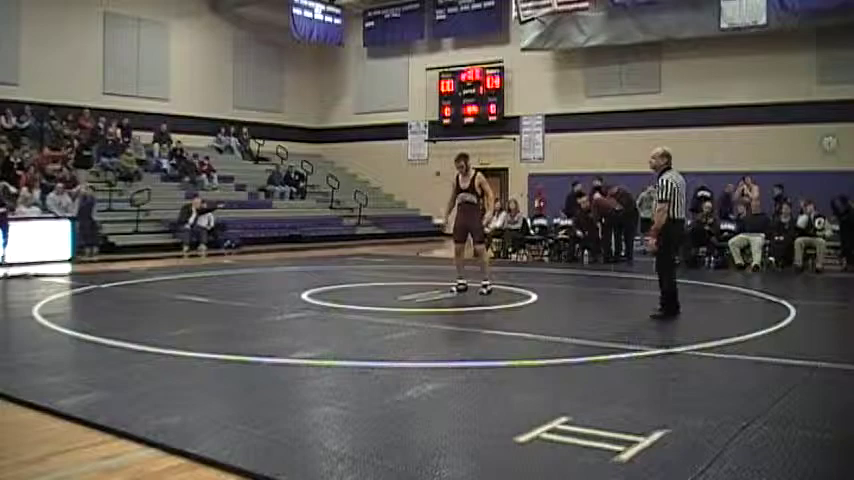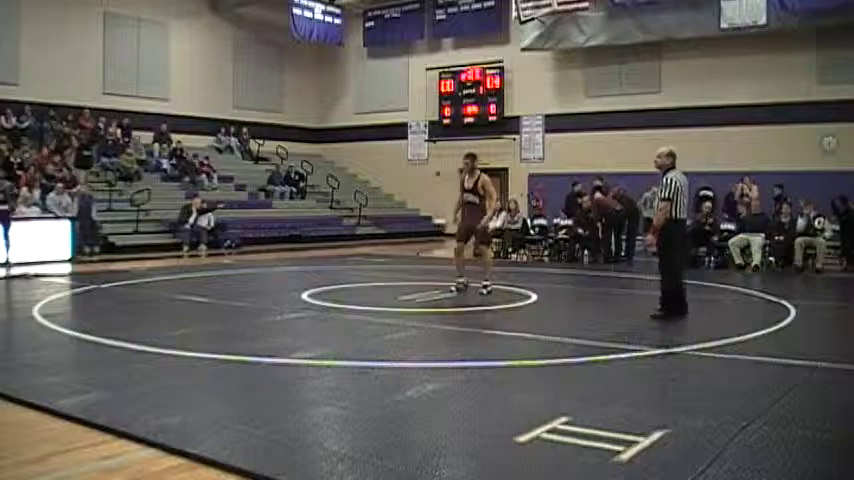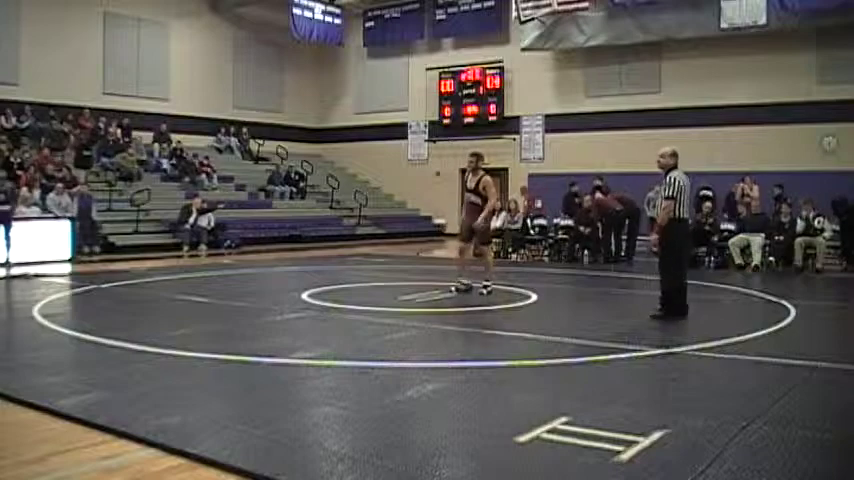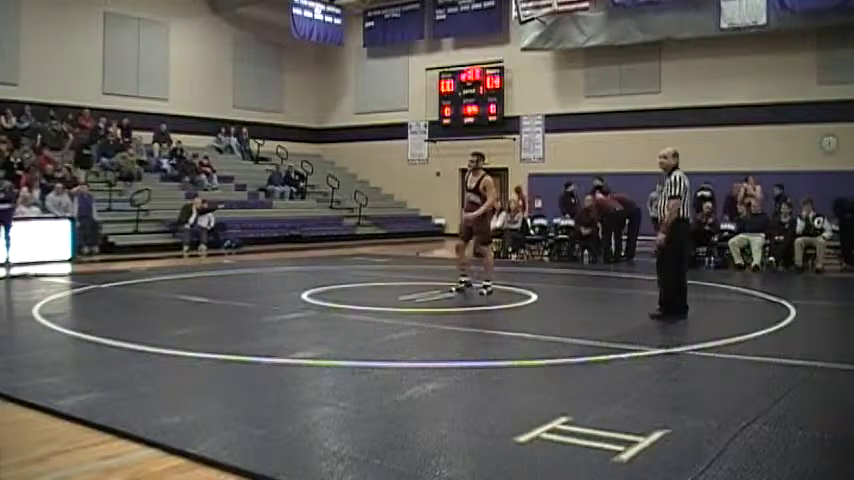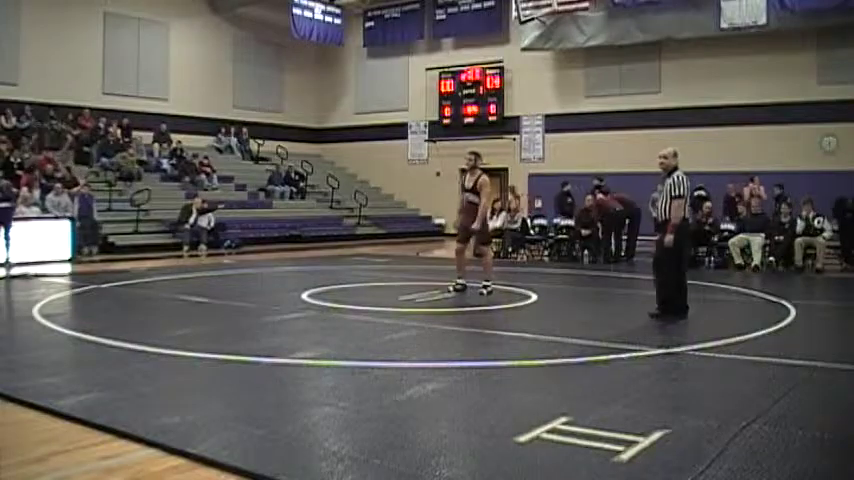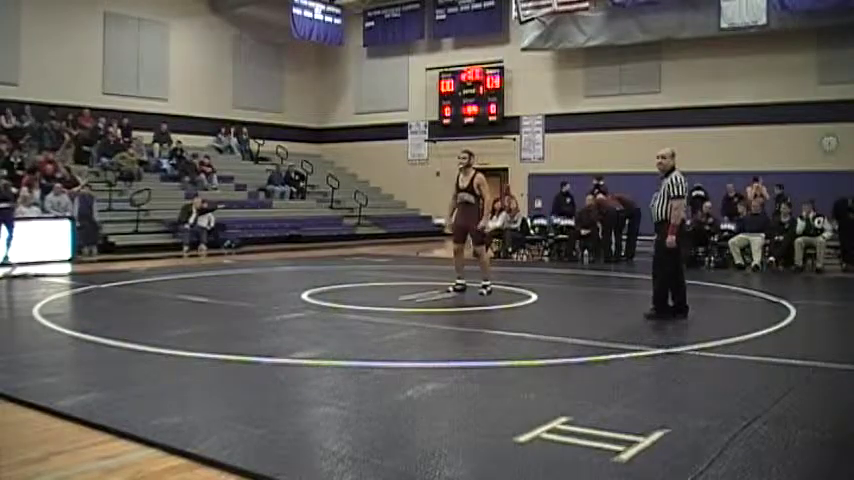
dt=0.2s
person 1, frame 1
left shoulder: (665, 180)
right shoulder: (676, 176)
left elbow: (662, 210)
left wrist: (654, 235)
left hip: (669, 228)
right hip: (677, 225)
left knee: (665, 268)
right knee: (665, 267)
left ankle: (669, 308)
right ankle: (671, 304)
person 1, frame 2
left shoulder: (669, 178)
right shoulder: (680, 176)
left elbow: (663, 209)
left wrist: (653, 232)
left hip: (670, 228)
right hip: (680, 226)
left knee: (668, 269)
right knee: (675, 269)
left ankle: (669, 309)
right ankle: (679, 306)
person 1, frame 3
left shoulder: (671, 178)
right shoulder: (680, 176)
left elbow: (667, 208)
left wrist: (656, 232)
left hip: (672, 228)
right hip: (682, 227)
left knee: (668, 269)
right knee: (678, 269)
left ankle: (669, 309)
right ankle: (680, 308)
person 1, frame 4
left shoulder: (675, 177)
right shoulder: (676, 177)
left elbow: (673, 207)
left wrist: (662, 231)
left hip: (674, 228)
right hip: (681, 228)
left knee: (665, 268)
right knee: (678, 270)
left ankle: (668, 308)
right ankle: (680, 308)
person 1, frame 5
left shoulder: (677, 178)
right shoulder: (670, 178)
left elbow: (678, 207)
left wrist: (670, 232)
left hip: (674, 230)
right hip: (676, 230)
left knee: (662, 267)
right knee: (677, 270)
left ankle: (666, 308)
right ankle: (679, 308)
person 1, frame 6
left shoulder: (675, 178)
right shoulder: (666, 179)
left elbow: (677, 208)
left wrist: (671, 233)
left hip: (669, 229)
right hip: (667, 229)
left knee: (661, 269)
right knee: (674, 270)
left ankle: (661, 308)
right ankle: (679, 307)
person 2, frame 1
left shoulder: (478, 177)
right shoulder: (456, 178)
left elbow: (490, 195)
right elbow: (452, 199)
left wrist: (490, 211)
right wrist: (446, 216)
left hip: (475, 216)
right hip: (460, 216)
left knee: (480, 249)
right knee: (458, 249)
left ankle: (486, 282)
right ankle: (461, 282)
person 2, frame 2
left shoulder: (483, 179)
right shoulder: (463, 177)
left elbow: (493, 197)
left wrist: (488, 216)
right wrist: (455, 213)
left hip: (479, 217)
right hip: (465, 216)
left knee: (483, 249)
right knee: (458, 248)
left ankle: (487, 283)
right ankle: (461, 280)
person 2, frame 3
left shoulder: (486, 179)
right shoulder: (467, 175)
left elbow: (493, 200)
left wrist: (482, 218)
right wrist: (463, 214)
left hip: (481, 219)
right hip: (468, 217)
left knee: (484, 250)
right knee: (462, 248)
left ankle: (488, 283)
right ankle: (464, 282)
person 2, frame 4
left shoulder: (486, 180)
right shoulder: (468, 175)
left elbow: (491, 201)
left wrist: (476, 214)
right wrist: (464, 212)
left hip: (481, 218)
right hip: (468, 217)
left knee: (484, 250)
right knee: (459, 246)
left ankle: (488, 283)
right ankle: (464, 279)
person 2, frame 5
left shoulder: (483, 179)
right shoulder: (465, 176)
left elbow: (485, 202)
left wrist: (478, 221)
right wrist: (459, 216)
left hip: (478, 218)
right hip: (466, 218)
left knee: (484, 250)
right knee: (459, 249)
left ankle: (488, 284)
right ankle: (461, 282)
person 2, frame 6
left shoulder: (478, 177)
right shoulder: (458, 177)
left elbow: (487, 198)
left wrist: (485, 219)
right wrist: (449, 217)
left hip: (474, 217)
right hip: (459, 217)
left knee: (480, 250)
right knee: (457, 249)
left ankle: (487, 283)
right ankle: (460, 282)
